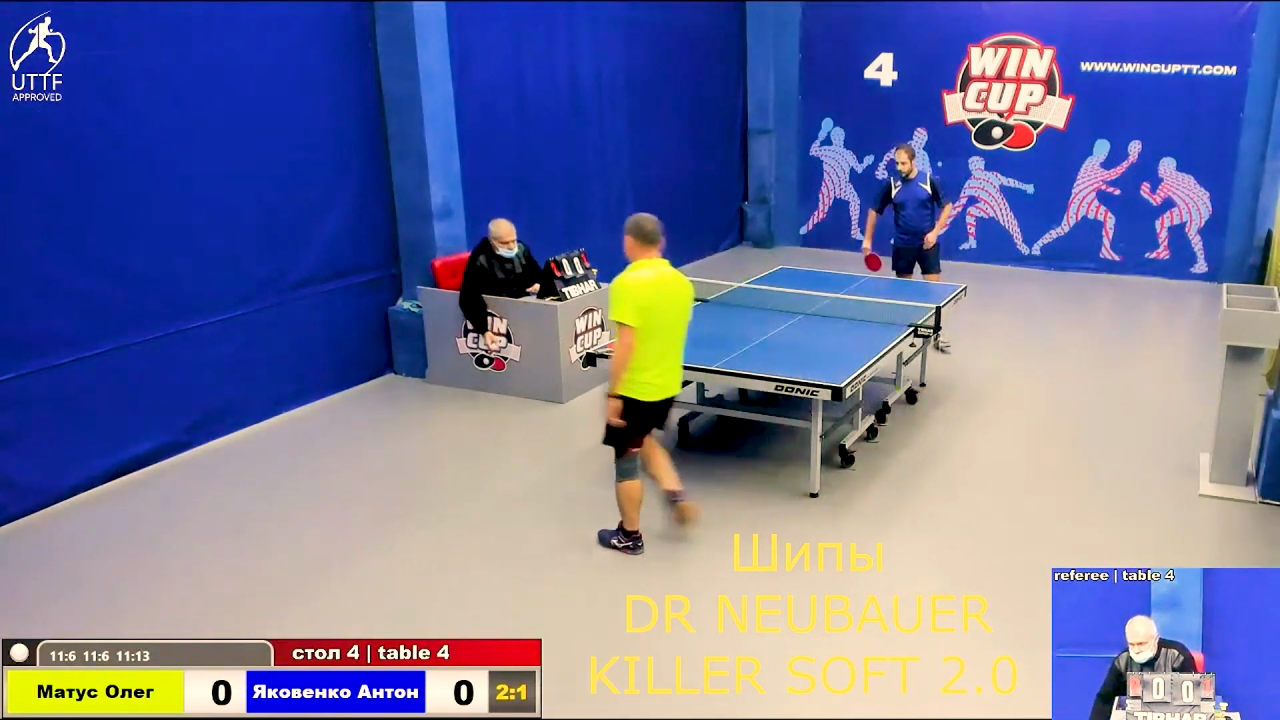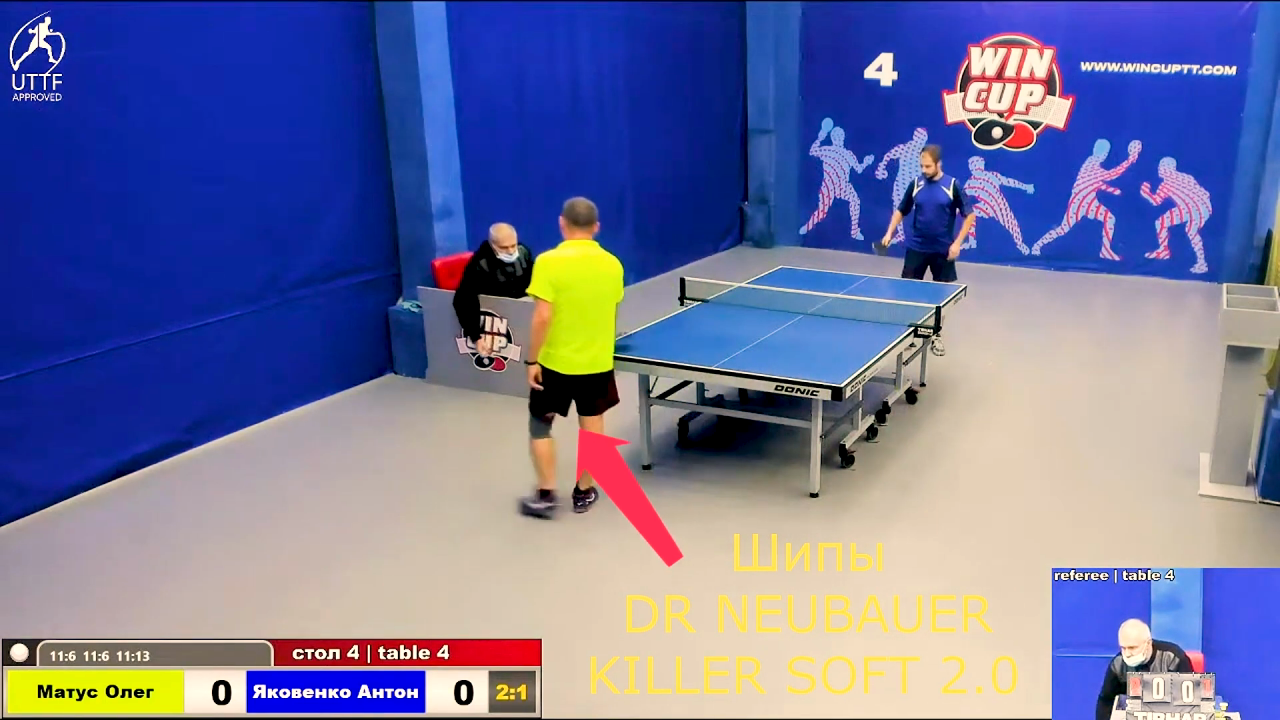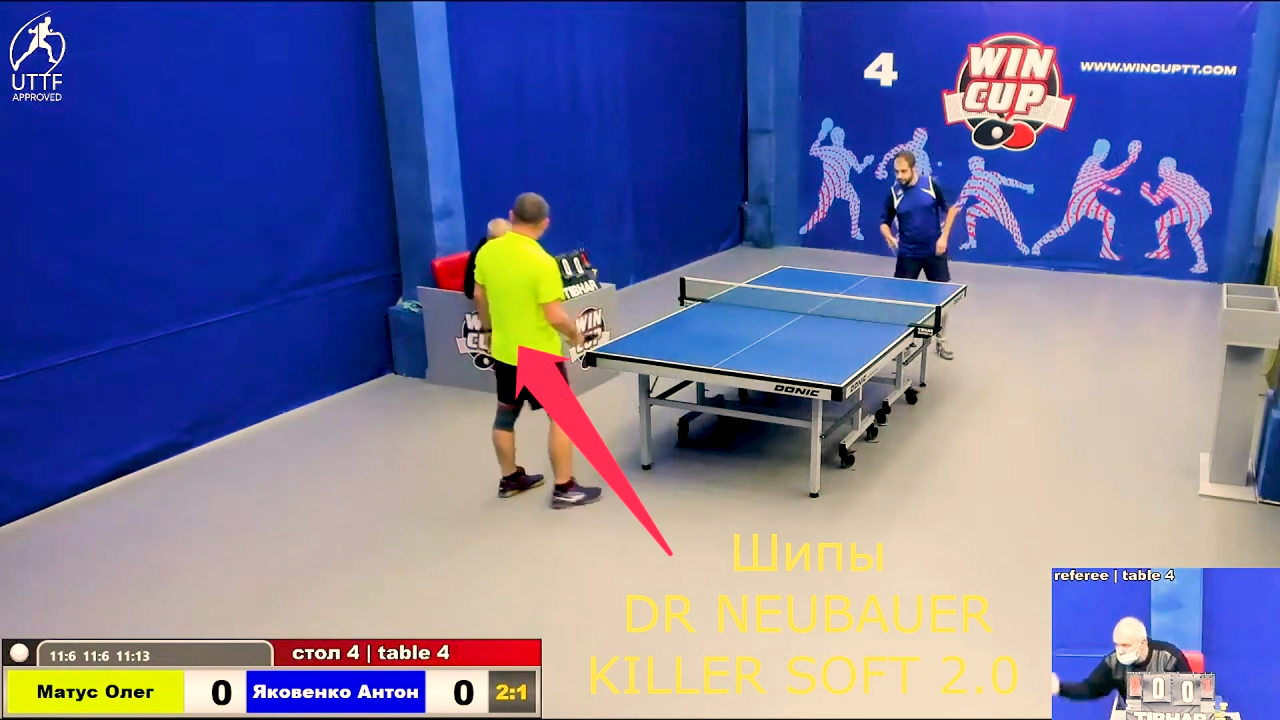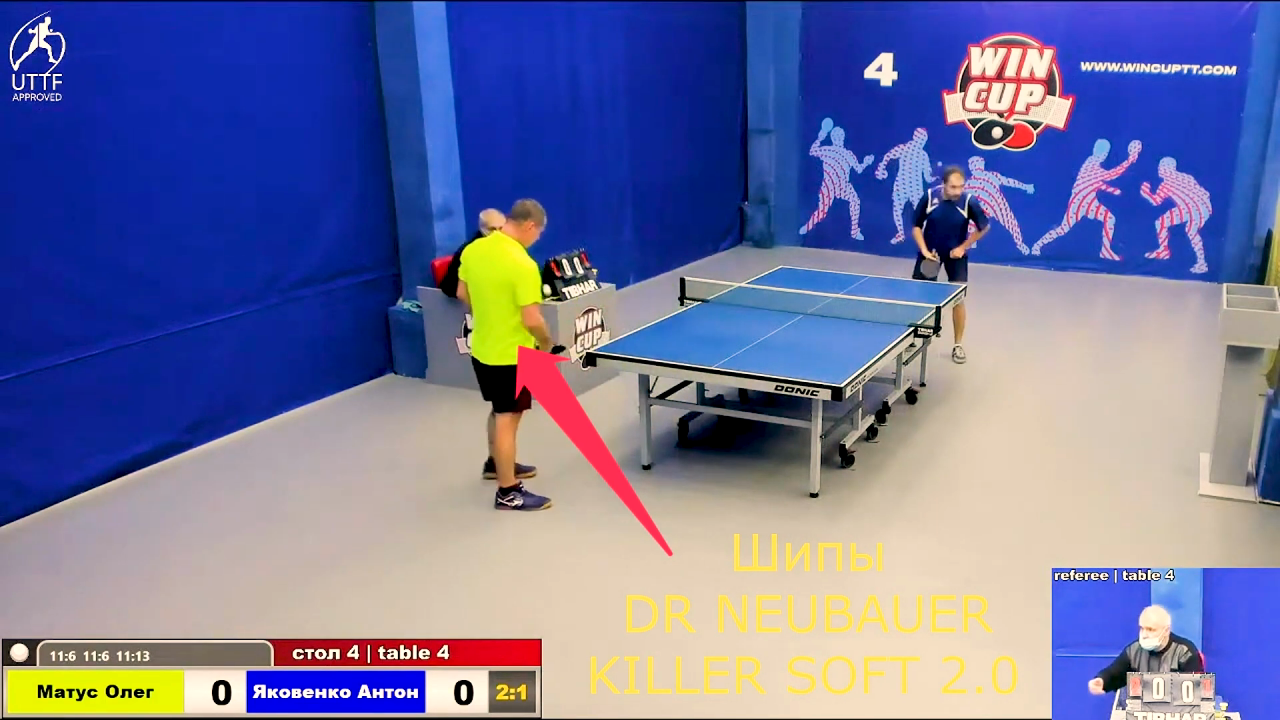
dt=0.7s
person 1, frame 1
left shoulder: (628, 282)
right shoulder: (682, 282)
left elbow: (625, 343)
left wrist: (612, 394)
left hip: (634, 388)
right hip: (669, 384)
left knee: (628, 458)
right knee: (645, 444)
left ankle: (629, 534)
right ankle: (676, 495)
person 1, frame 2
left shoulder: (550, 261)
right shoulder: (613, 264)
left elbow: (542, 317)
left wrist: (532, 361)
left hip: (557, 363)
right hip: (599, 363)
left knee: (540, 423)
right knee: (592, 427)
left ankle: (546, 495)
right ankle: (585, 492)
person 1, frame 3
left shoulder: (487, 251)
right shoulder: (542, 262)
left elbow: (480, 299)
right elbow: (555, 316)
right wrist: (574, 334)
left hip: (503, 352)
right hip: (537, 356)
left knee: (505, 415)
left ankle: (510, 478)
right ankle: (564, 487)
person 1, frame 4
left shoulder: (474, 249)
right shoulder: (522, 265)
left elbow: (463, 293)
right elbow: (532, 320)
right wrist: (546, 342)
left hip: (482, 350)
right hip: (510, 355)
left knee: (499, 412)
right knee: (508, 420)
left ankle: (497, 463)
right ankle: (508, 492)
person 2, frame 1
left shoulder: (929, 180)
right shoulder: (891, 184)
left elbow: (947, 207)
right elbow: (874, 211)
left wrist: (935, 231)
right wrist: (868, 238)
left hip: (927, 242)
right hip: (902, 244)
left ankle: (937, 332)
person 2, frame 2
left shoulder: (953, 185)
right shoulder: (916, 184)
left elbow: (969, 216)
right elbow: (901, 211)
left wrist: (958, 243)
right wrist: (889, 233)
left hip: (942, 250)
right hip: (916, 247)
left ankle: (936, 336)
person 2, frame 3
left shoulder: (931, 184)
right shoulder: (894, 193)
left elbow: (950, 210)
right elbow: (885, 223)
left wrist: (944, 237)
right wrist: (890, 238)
left hip: (934, 251)
right hip: (908, 253)
left ankle: (941, 340)
person 2, frame 4
left shoulder: (969, 202)
right shoulder: (929, 197)
left elbow: (984, 227)
right elbow: (916, 226)
left wrist: (963, 247)
right wrist: (924, 250)
left hip: (955, 253)
right hip: (931, 252)
left ankle: (958, 345)
